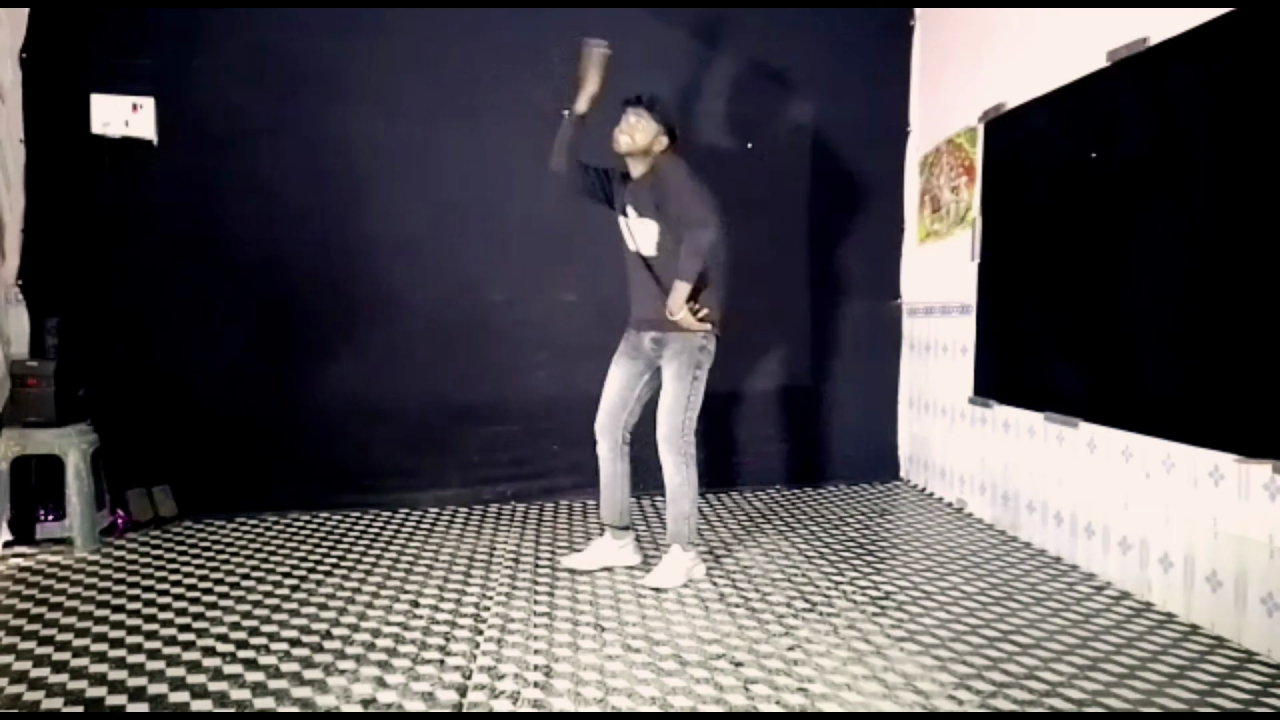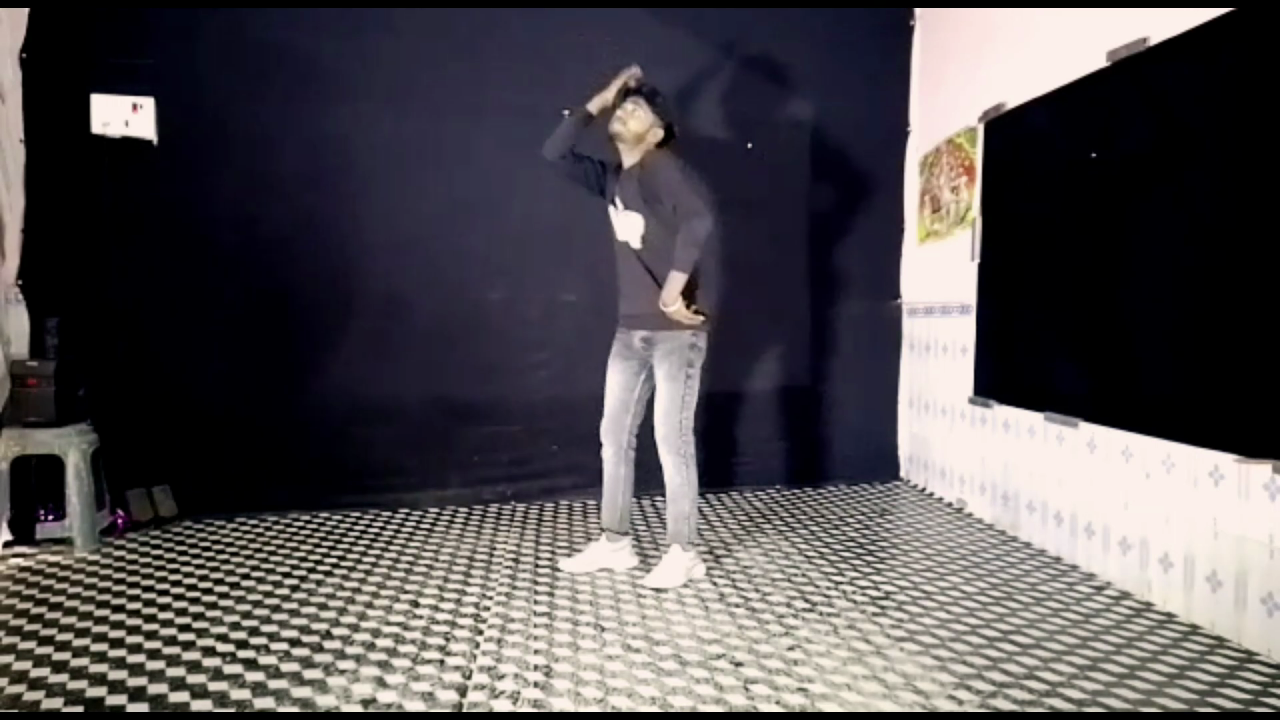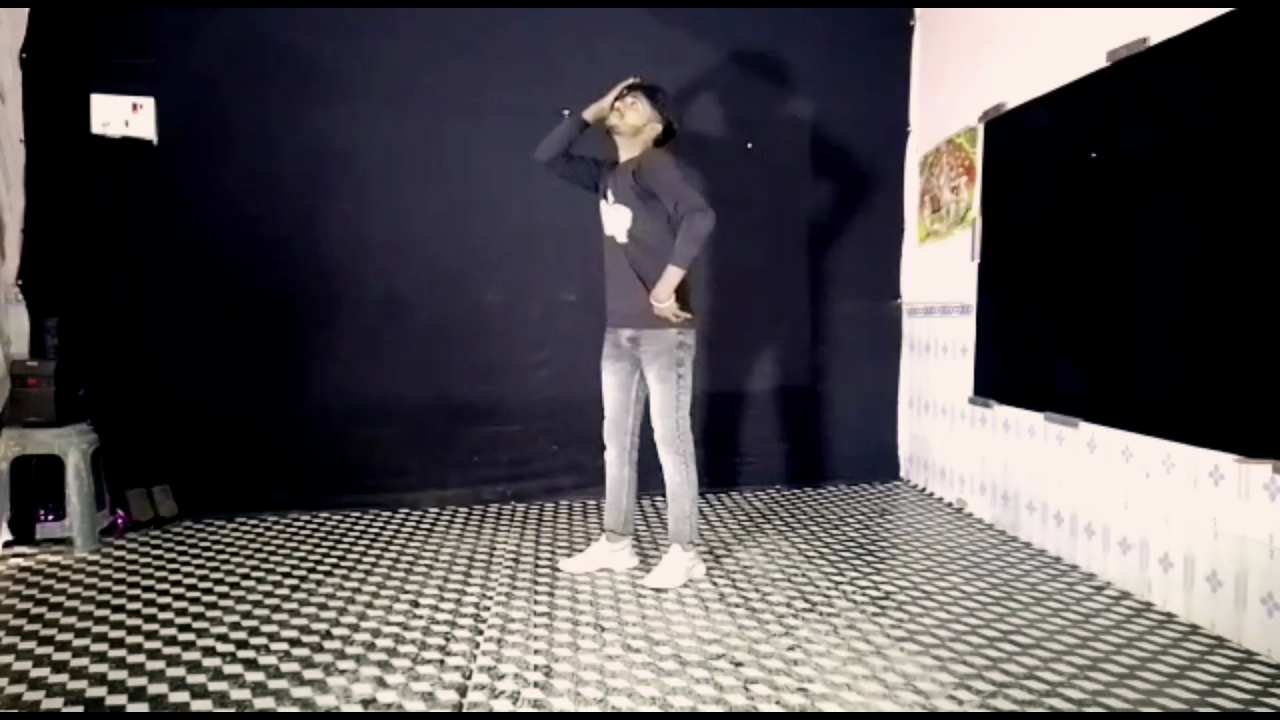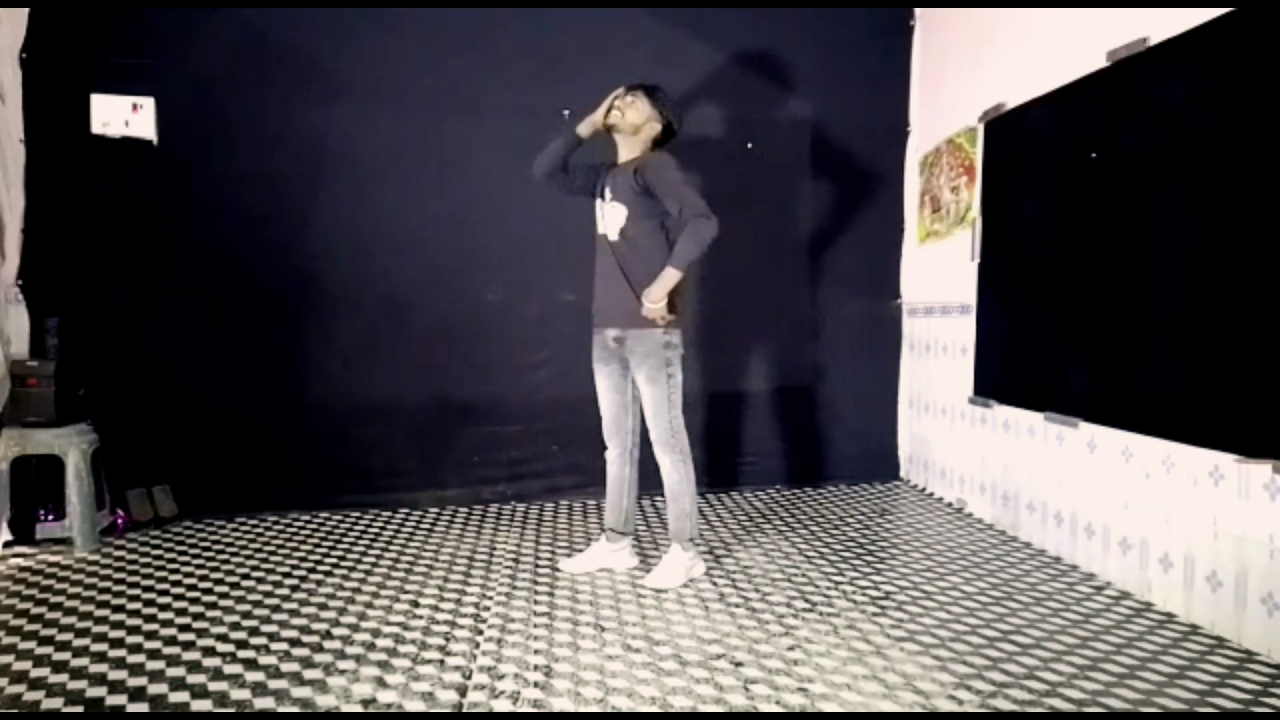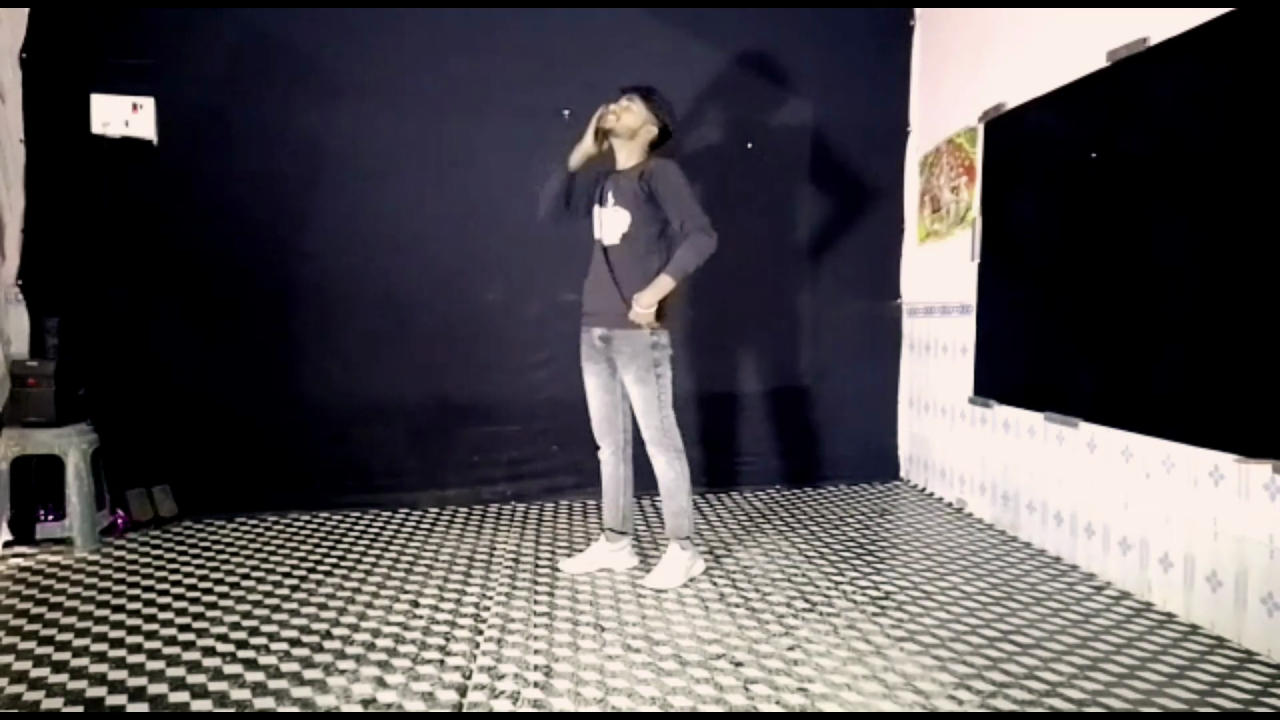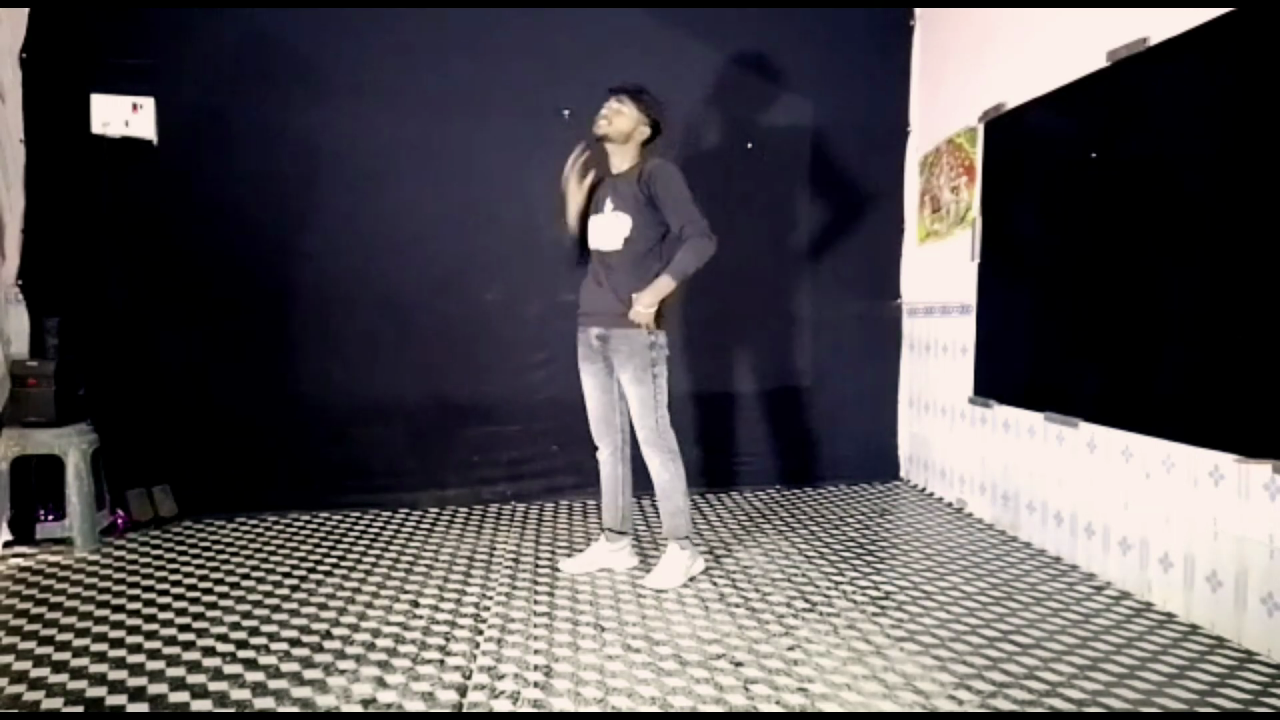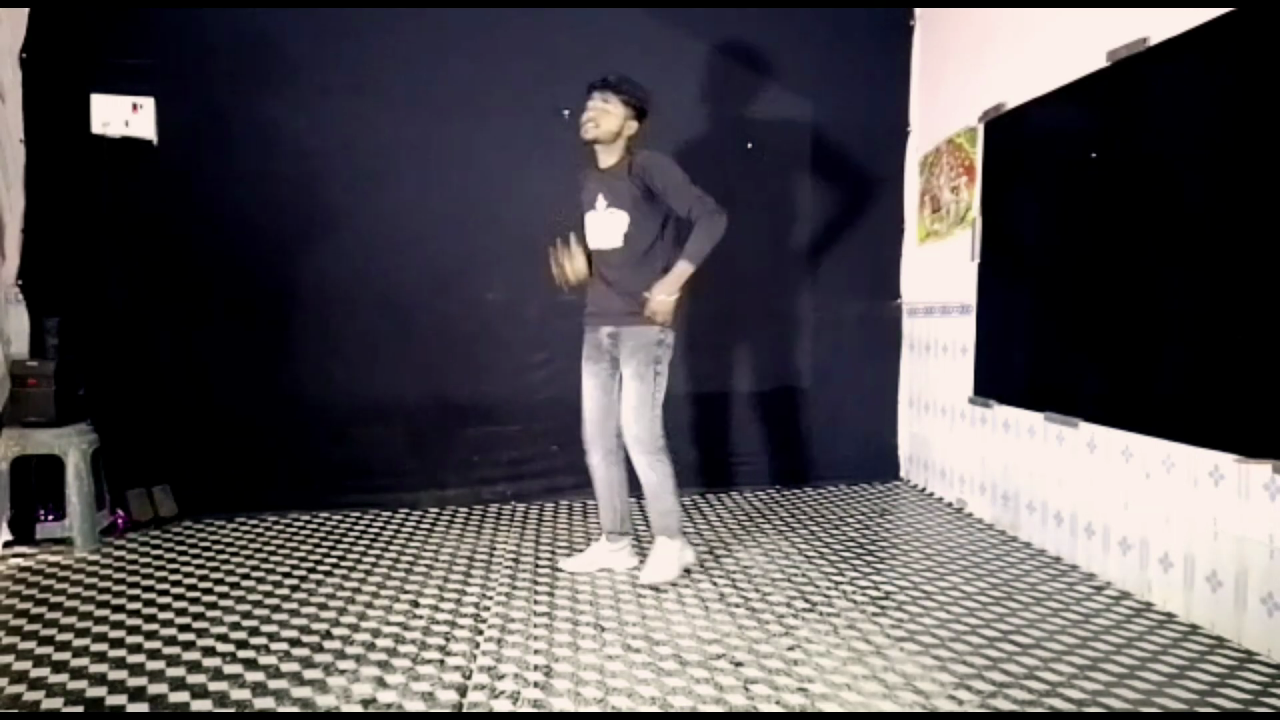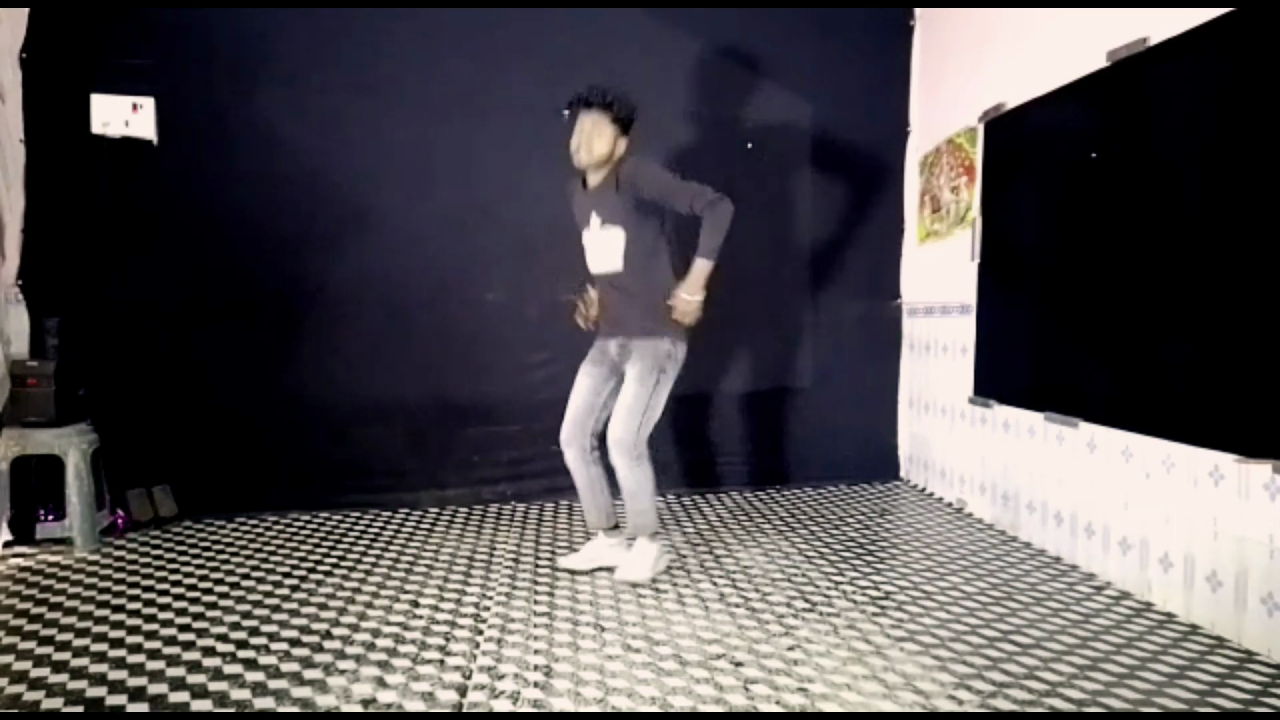
dt=0.1s
person 1, frame 1
left shoulder: (671, 172)
right shoulder: (618, 185)
left elbow: (704, 228)
right elbow: (564, 166)
left wrist: (681, 295)
right wrist: (584, 100)
left hip: (687, 332)
right hip: (640, 331)
left knee: (673, 439)
right knee: (608, 428)
left ankle: (685, 551)
right ankle: (617, 538)
person 1, frame 2
left shoulder: (661, 170)
right shoulder: (611, 176)
left elbow: (699, 219)
right elbow: (555, 153)
left wrist: (674, 288)
right wrist: (597, 103)
left hip: (676, 332)
right hip: (633, 330)
left knee: (671, 440)
right knee: (614, 434)
left ankle: (684, 552)
right ankle: (615, 542)
person 1, frame 3
left shoulder: (655, 166)
right shoulder: (608, 174)
left elbow: (698, 216)
right elbow: (547, 155)
left wrist: (669, 282)
right wrist: (593, 111)
left hip: (664, 329)
right hip: (621, 330)
left knee: (670, 440)
right knee: (617, 440)
left ankle: (684, 552)
right ankle: (616, 543)
person 1, frame 4
left shoulder: (656, 167)
right shoulder: (605, 176)
left elbow: (702, 222)
right elbow: (545, 170)
left wrist: (662, 285)
right wrist: (588, 125)
left hip: (650, 330)
right hip: (608, 330)
left knee: (667, 440)
right knee: (617, 441)
left ankle: (684, 551)
right ankle: (616, 543)
person 1, frame 5
left shoulder: (659, 174)
right shoulder: (600, 180)
left elbow: (700, 237)
left wrist: (654, 293)
right wrist: (581, 158)
left hip: (637, 331)
right hip: (594, 328)
left knee: (659, 438)
right knee: (609, 440)
left ankle: (682, 549)
right ankle: (615, 542)
person 1, frame 6
left shoulder: (658, 175)
right shoulder: (597, 186)
left elbow: (701, 240)
left wrist: (655, 293)
right wrist: (574, 212)
left hip: (635, 331)
right hip: (591, 329)
left knee: (653, 439)
right knee: (608, 442)
left ankle: (681, 548)
right ankle: (615, 542)
person 1, frame 7
left shoulder: (648, 167)
right shoulder: (588, 180)
left elbow: (709, 217)
left wrist: (672, 282)
right wrist: (579, 268)
left hip: (644, 328)
right hip: (598, 329)
left knee: (641, 438)
right knee: (597, 439)
left ankle: (671, 542)
right ankle: (616, 542)
person 1, frame 8
left shoulder: (639, 177)
right shoulder: (578, 192)
left elbow: (716, 207)
left wrist: (696, 282)
right wrist: (594, 296)
left hip: (655, 338)
right hip: (609, 341)
left knee: (623, 441)
right knee: (574, 438)
left ankle: (648, 544)
right ankle: (607, 537)
